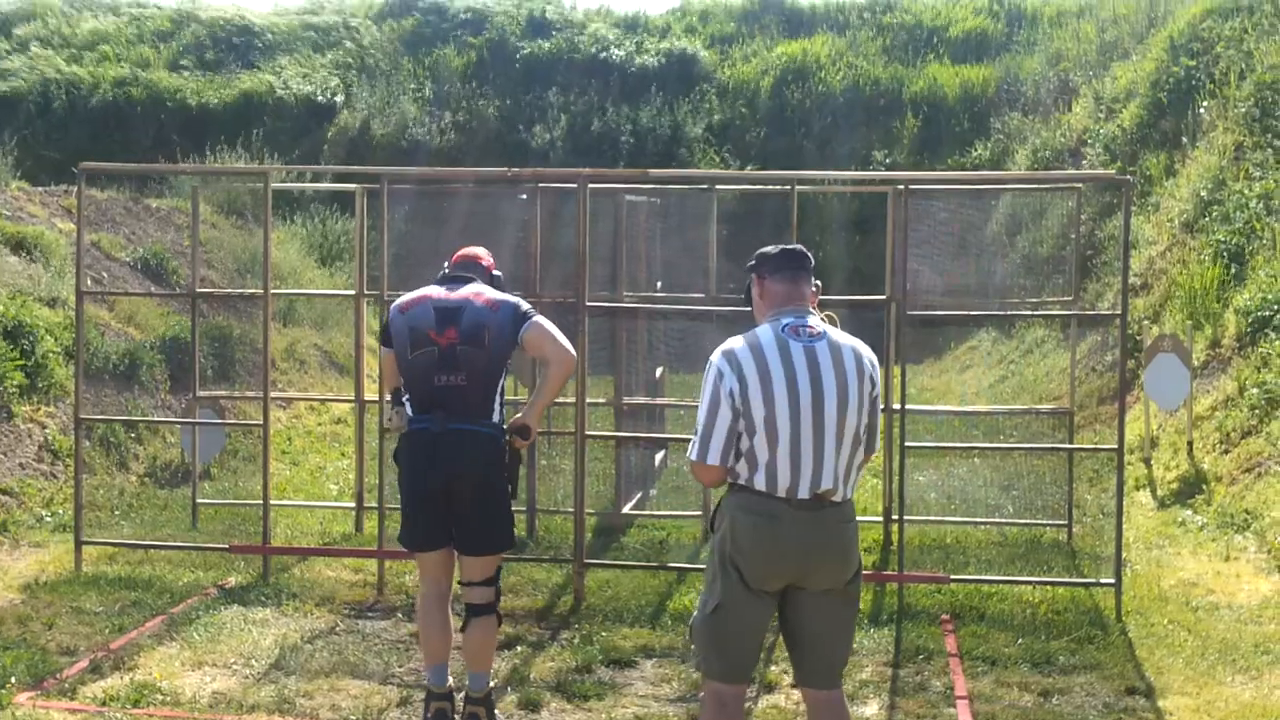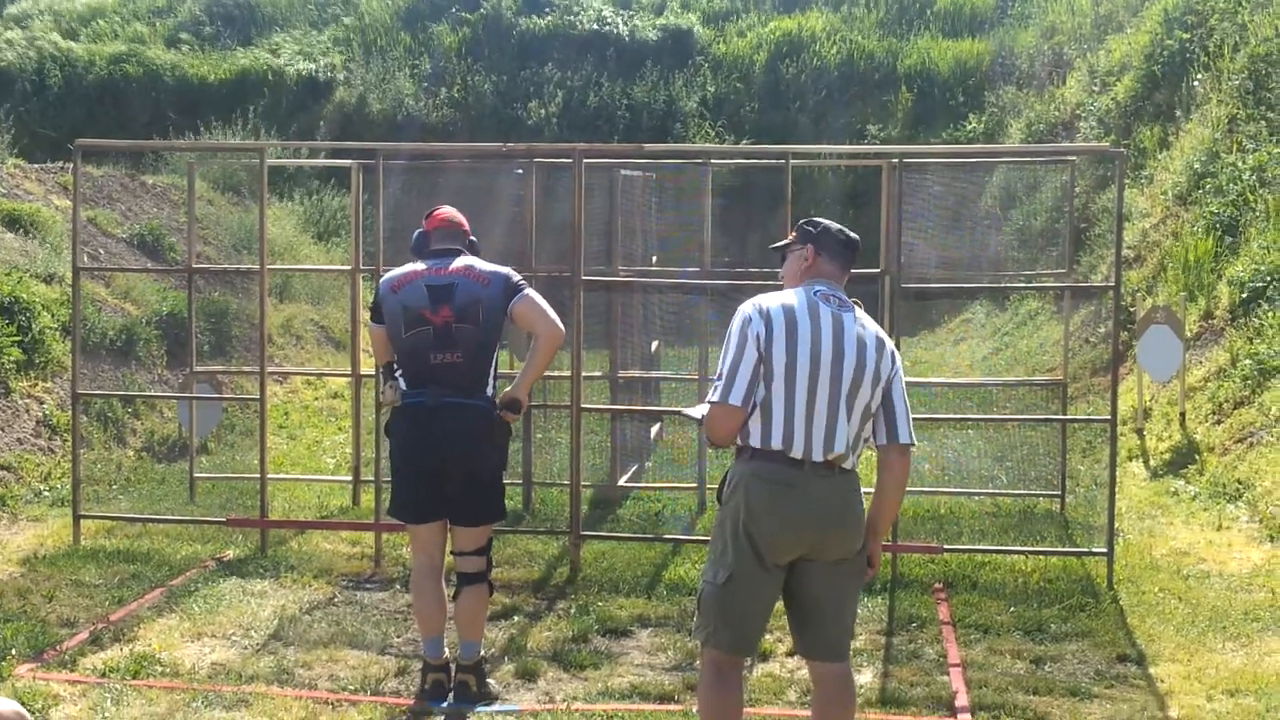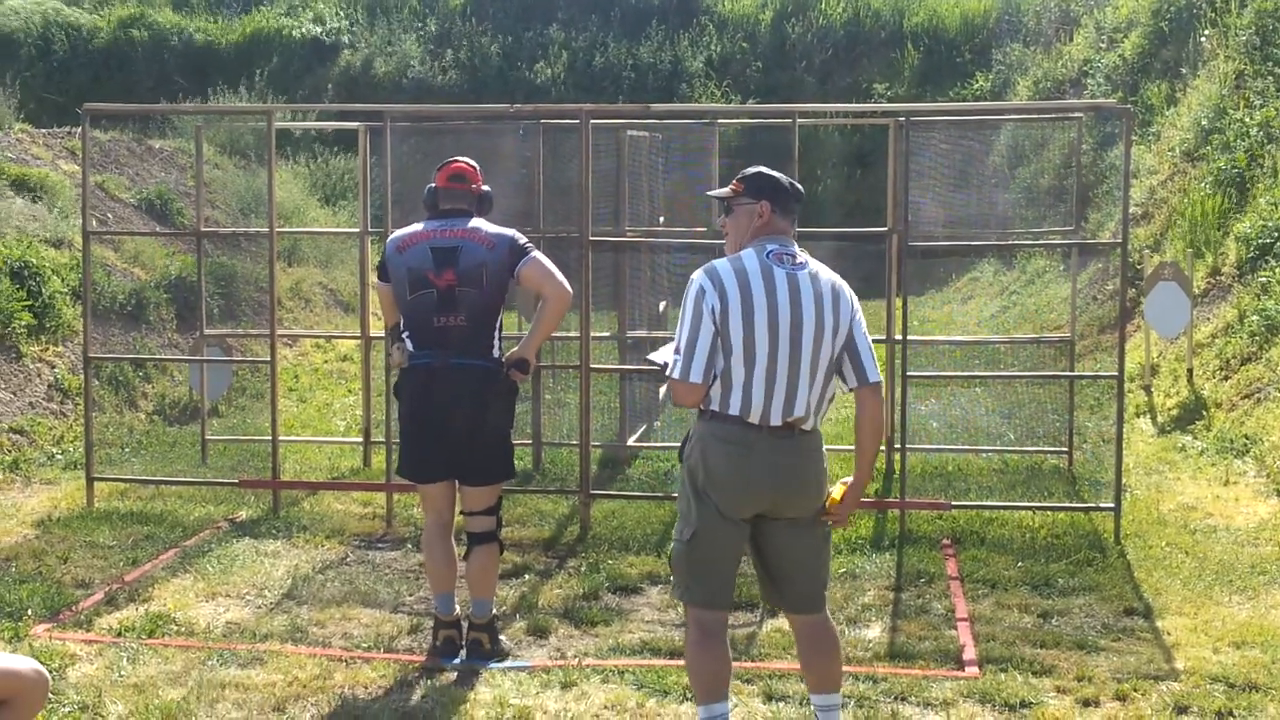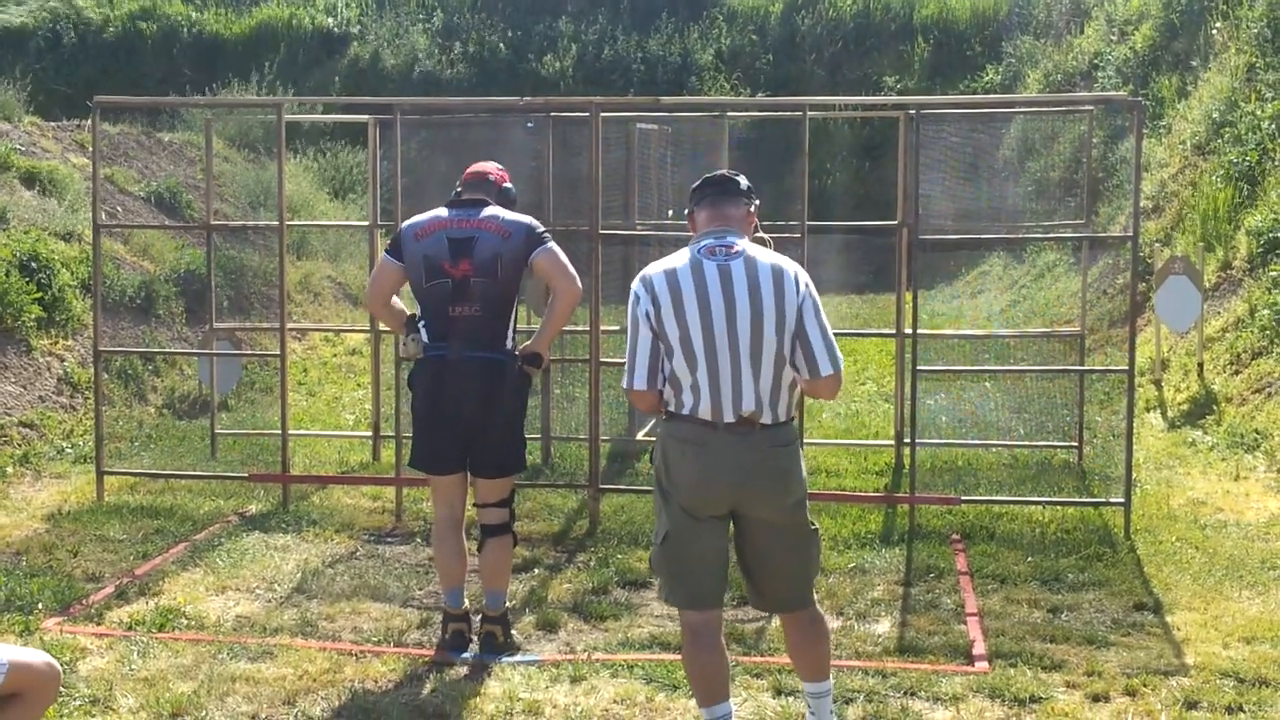
dt=1s
person 1, frame 1
left shoulder: (734, 357)
right shoulder: (861, 358)
left elbow: (708, 472)
left hip: (754, 528)
right hip: (831, 530)
left knee: (724, 682)
person 1, frame 2
left shoulder: (761, 313)
right shoulder: (878, 342)
left elbow: (722, 423)
right elbow: (897, 456)
left wrist: (712, 431)
right wrist: (874, 536)
left hip: (763, 493)
right hip: (837, 501)
left knee: (723, 652)
right knee: (830, 658)
person 1, frame 3
left shoulder: (714, 281)
right shoulder: (835, 290)
left elbow: (687, 392)
right elbow: (870, 394)
left wrist: (673, 375)
right wrist: (859, 482)
left hip: (723, 455)
right hip: (798, 459)
left knee: (705, 611)
right knee: (808, 609)
person 1, frame 4
left shoulder: (654, 282)
right shoulder: (788, 275)
left elbow: (643, 397)
right elbow: (827, 384)
left hip: (691, 455)
right hip: (771, 454)
left knee: (699, 613)
right knee: (796, 600)
person 2, frame 1
left shoulder: (402, 308)
right shoulder: (505, 306)
left elbow: (391, 383)
right elbow: (563, 356)
right wrist: (532, 415)
left hip: (420, 452)
right hip: (479, 452)
left knee: (433, 584)
right knee: (481, 588)
person 2, frame 2
left shoulder: (391, 284)
right shoulder: (496, 278)
left elbow: (383, 356)
right elbow: (552, 331)
right wrist: (520, 390)
left hip: (413, 427)
right hip: (474, 426)
left knee: (425, 558)
right knee: (473, 558)
left ankle: (434, 671)
right ankle: (469, 672)
person 2, frame 3
left shoulder: (397, 244)
right shoulder: (502, 241)
left elbow: (389, 314)
right elbow: (559, 293)
right wrist: (525, 352)
left hip: (421, 389)
right hip: (480, 388)
left knee: (436, 517)
right knee: (482, 517)
left ankle: (445, 628)
right ankle: (481, 630)
person 2, frame 4
left shoulder: (414, 229)
right shoulder: (519, 228)
left elbow: (375, 298)
right elbow: (569, 286)
right wrist: (539, 346)
left hip: (435, 379)
right hip: (494, 379)
left knee: (446, 509)
right knee: (496, 510)
left ankle: (454, 621)
right ankle: (494, 623)
